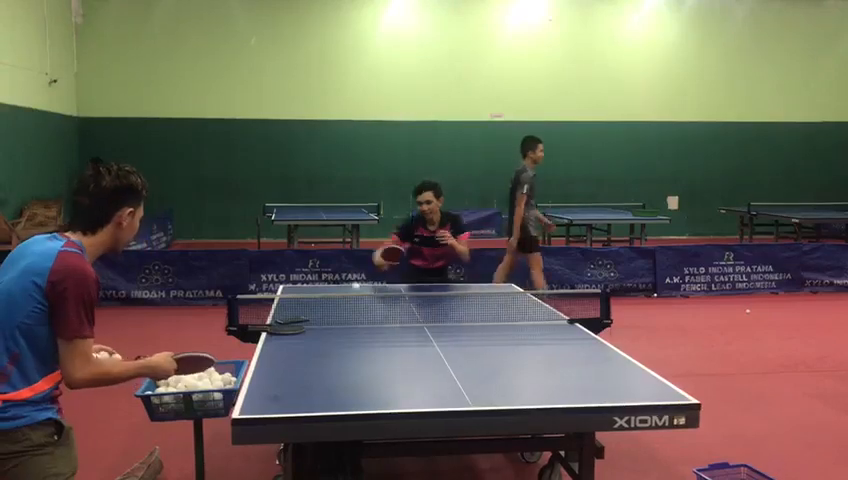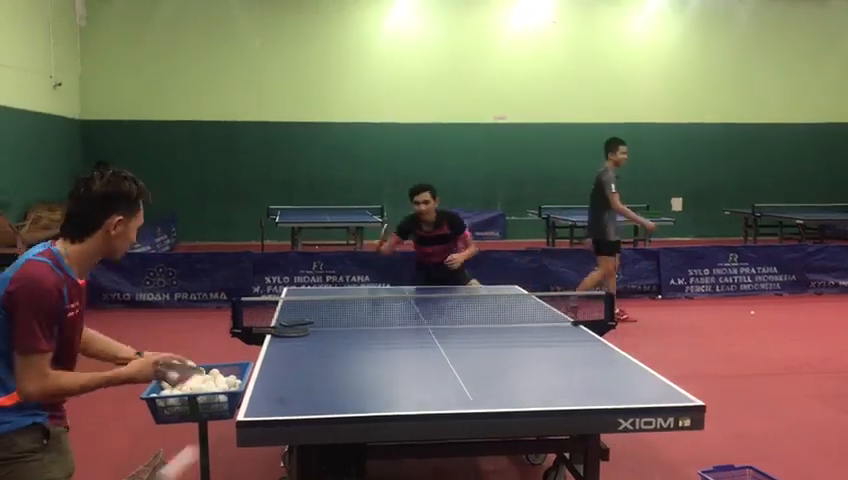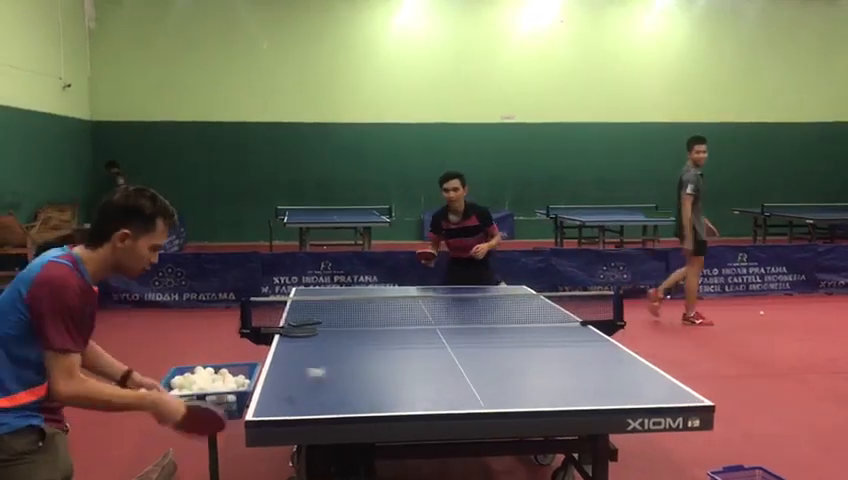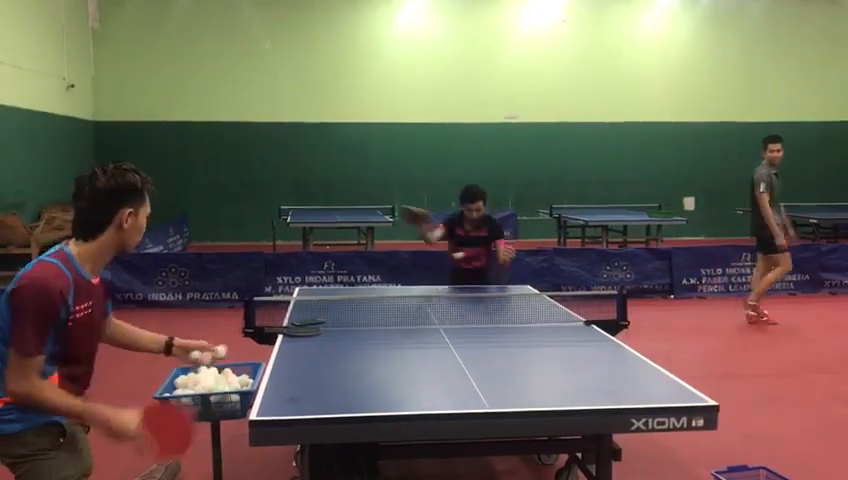
dt=0.7s
person 1, frame 1
left shoulder: (38, 246)
right shoulder: (74, 270)
right elbow: (77, 373)
left wrist: (81, 348)
right wrist: (148, 366)
right hip: (27, 427)
person 1, frame 2
left shoulder: (72, 268)
right shoulder: (39, 281)
right elbow: (33, 385)
left wrist: (138, 357)
right wrist: (123, 375)
left hip: (41, 425)
person 1, frame 3
left shoulder: (82, 275)
right shoulder: (59, 282)
right elbow: (67, 387)
left wrist: (129, 377)
right wrist: (148, 402)
left hip: (37, 421)
person 1, frame 4
left shoulder: (96, 272)
right shoulder: (43, 284)
left elbow: (107, 327)
left wrist: (170, 344)
right wrist: (105, 417)
left hip: (63, 423)
right hip: (35, 428)
person 2, frame 1
left shoulder: (522, 173)
right shoulder: (526, 175)
right elbow: (519, 207)
left wrist: (542, 219)
right wrist: (515, 236)
left hip: (518, 227)
right hip: (524, 229)
left knee: (507, 263)
right knee: (537, 267)
person 2, frame 2
left shoulder: (606, 174)
right shoulder: (608, 176)
right elbow: (617, 206)
right wrist: (642, 222)
left hip: (605, 230)
right hip: (604, 230)
left knee: (610, 271)
right knee: (604, 271)
left ankle: (613, 310)
person 2, frame 3
left shoulder: (694, 174)
right shoulder: (690, 176)
right elbow: (686, 209)
left wrist: (706, 223)
right wrist: (688, 238)
left hip: (694, 229)
right hip: (692, 231)
left knee: (691, 269)
right knee: (694, 270)
left ankle: (658, 292)
right ankle: (690, 314)
person 2, frame 4
left shoulder: (772, 173)
right shoulder: (762, 174)
right elbow: (764, 207)
left wrist: (787, 227)
right wrist: (777, 234)
left hip: (770, 229)
right hip: (767, 230)
left knee: (763, 268)
right knee: (784, 266)
left ankle: (755, 310)
right ankle: (752, 301)
